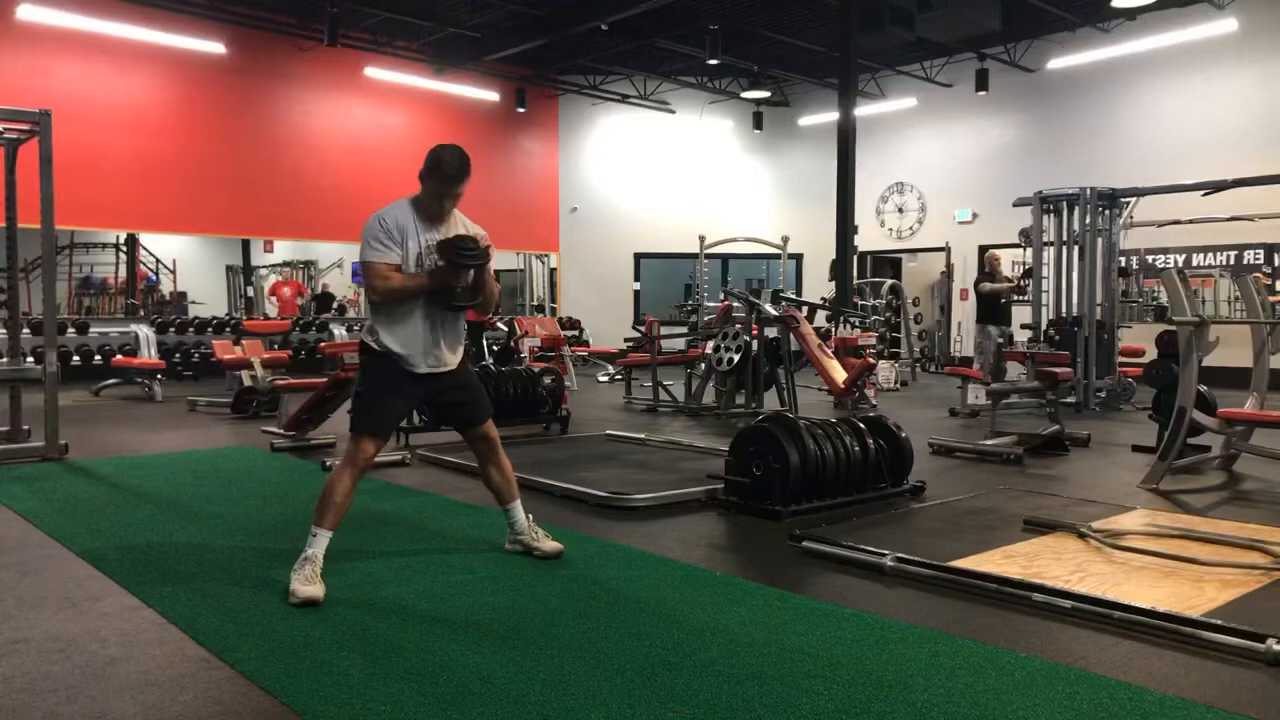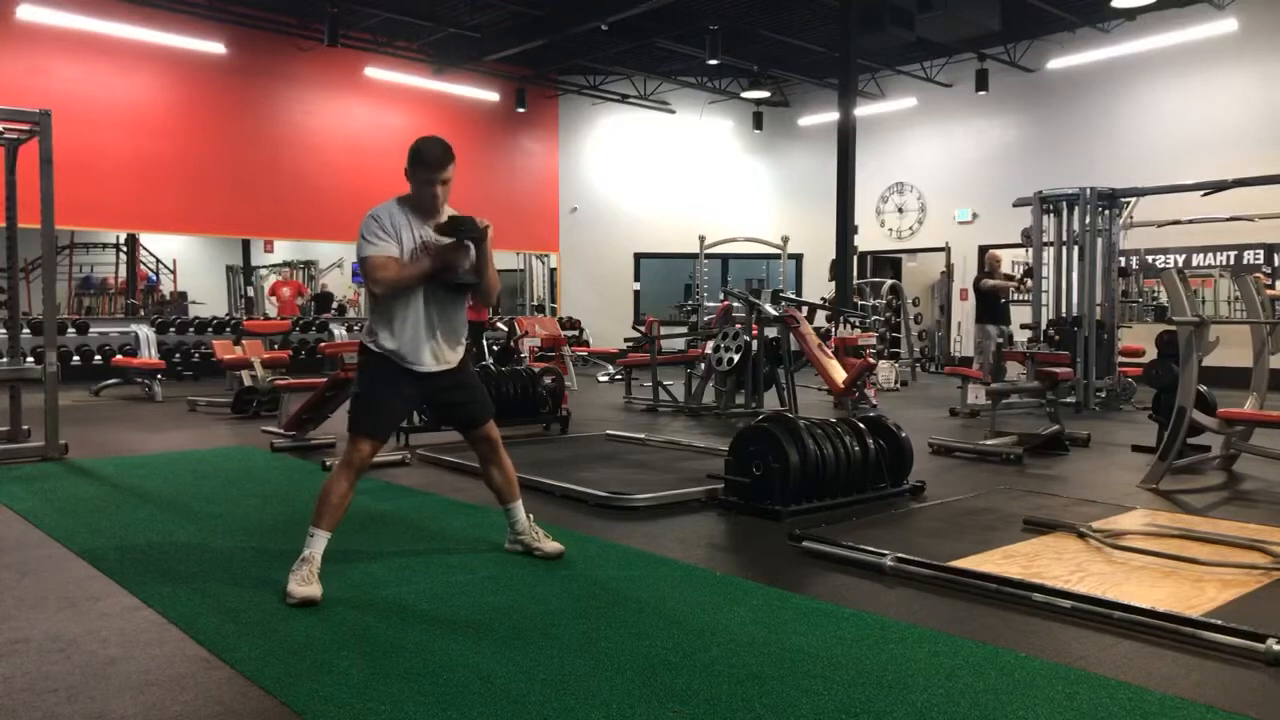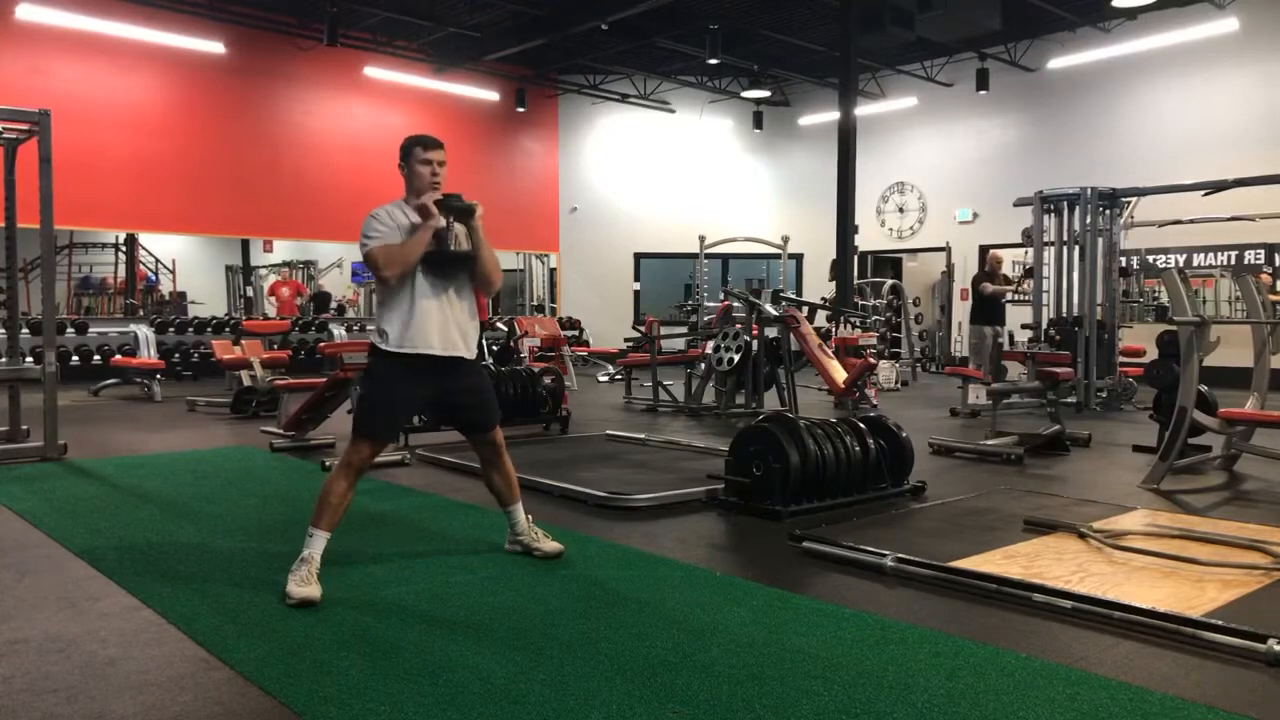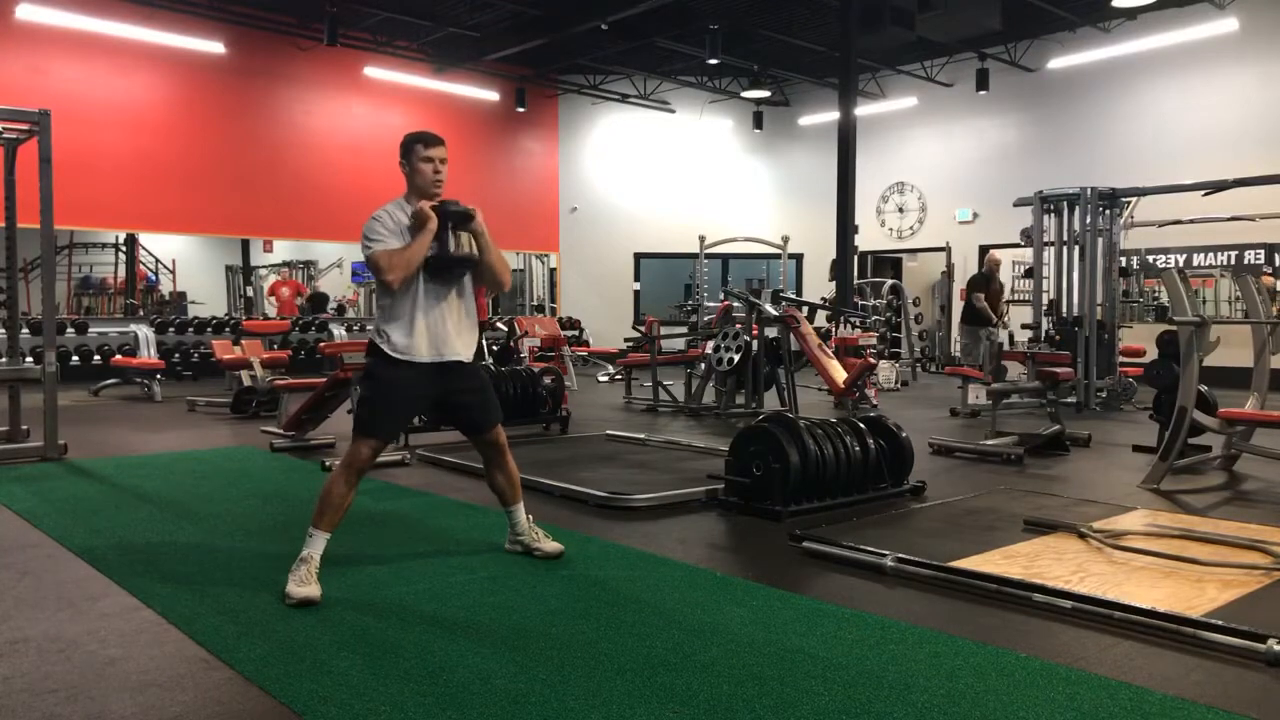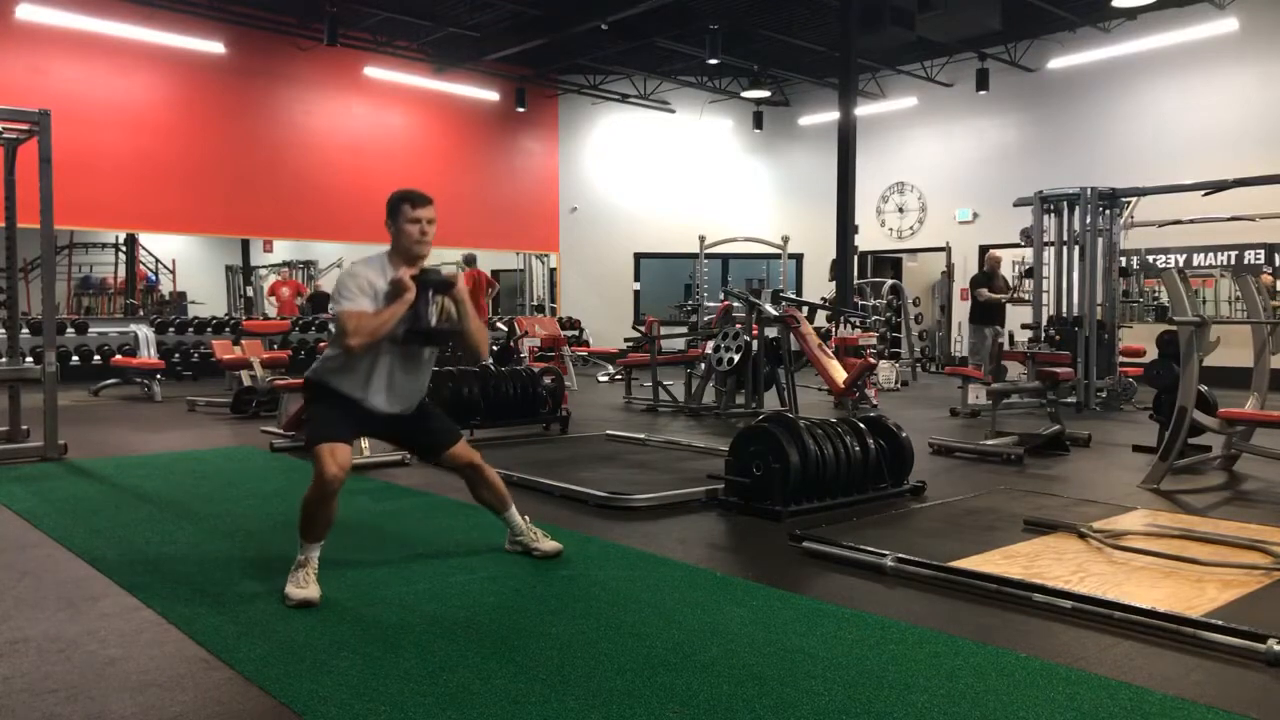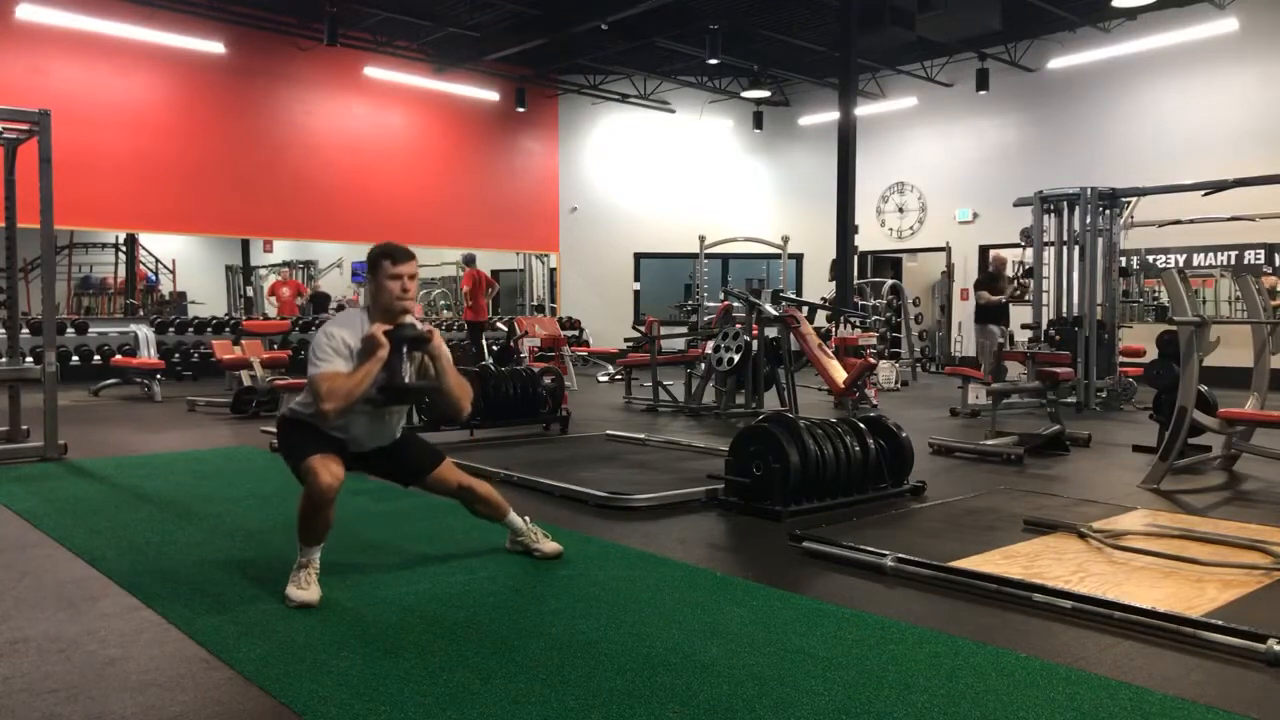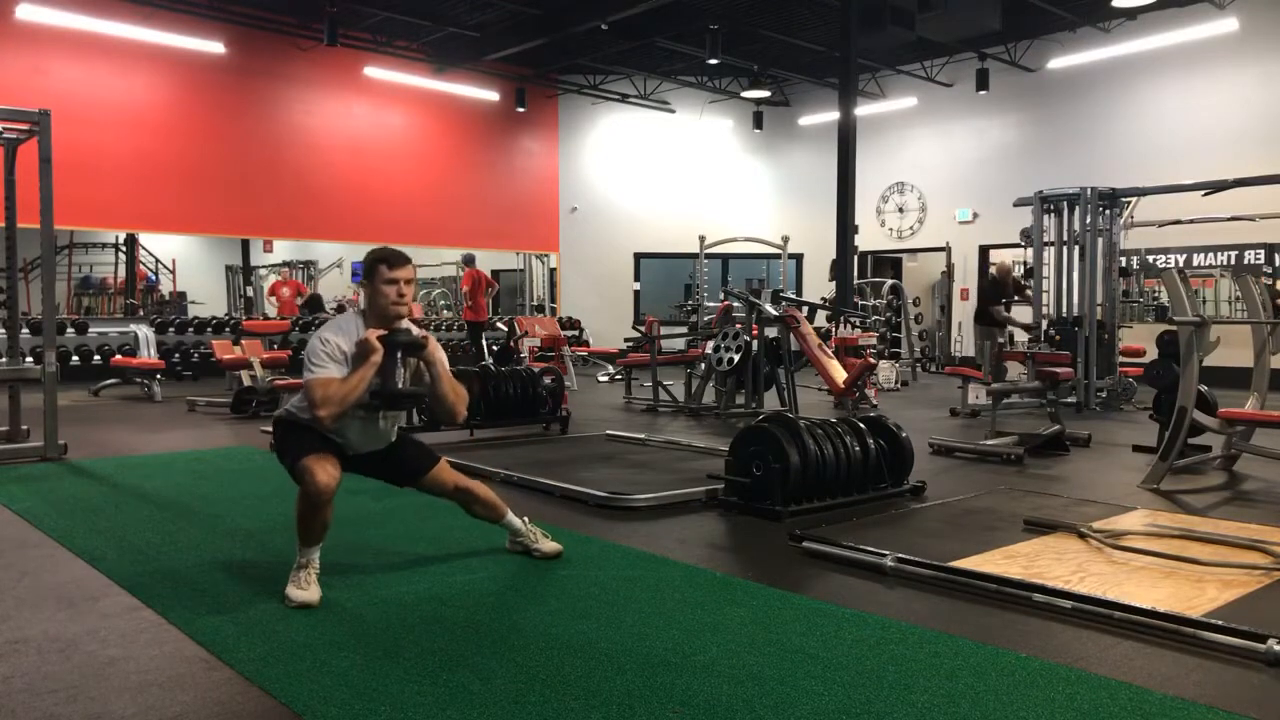
dt=0.5s
person 1, frame 1
left shoulder: (471, 232)
right shoulder: (388, 220)
left elbow: (486, 306)
right elbow: (377, 288)
left wrist: (482, 265)
right wrist: (439, 276)
left hip: (447, 360)
right hip: (391, 358)
left knee: (487, 440)
right knee: (359, 455)
left ankle: (520, 530)
right ankle: (311, 557)
person 1, frame 2
right shoulder: (382, 219)
left elbow: (487, 297)
right elbow: (378, 281)
left wrist: (483, 248)
right wrist: (437, 259)
left hip: (449, 359)
right hip: (390, 361)
left knee: (489, 441)
right knee: (356, 456)
left ankle: (522, 530)
right ankle: (309, 558)
person 1, frame 3
left shoulder: (459, 224)
right shoulder: (384, 218)
left elbow: (491, 285)
right elbow: (388, 270)
left wrist: (476, 230)
right wrist: (427, 224)
left hip: (459, 357)
right hip: (400, 358)
left knee: (493, 444)
right knee: (358, 456)
left ankle: (520, 530)
right ankle: (309, 558)
person 1, frame 4
left shoulder: (461, 221)
right shoulder: (386, 220)
left elbow: (501, 284)
right elbow: (391, 276)
left wrist: (480, 232)
right wrist: (426, 231)
left hip: (458, 359)
right hip: (399, 360)
left knee: (495, 443)
right knee: (358, 458)
left ankle: (521, 531)
right ankle: (308, 559)
person 1, frame 5
right shoulder: (361, 275)
left elbow: (480, 350)
right elbow: (353, 338)
left wrist: (461, 300)
right wrist: (404, 299)
left hip: (404, 401)
right hip: (341, 394)
left knee: (470, 461)
right knee: (331, 472)
left ankle: (519, 531)
right ankle: (306, 561)
person 1, frame 6
left shoulder: (421, 336)
right shoulder: (338, 333)
left elbow: (461, 408)
right elbow: (329, 405)
left wrist: (438, 355)
right wrist: (377, 356)
left hip: (383, 436)
right hip: (314, 430)
left knee: (461, 483)
right knee: (326, 481)
left ankle: (522, 532)
right ankle: (307, 564)
person 1, frame 7
left shoulder: (419, 342)
right shoulder: (333, 338)
left elbow: (456, 413)
right elbow: (324, 412)
left wrist: (434, 362)
right wrist: (371, 360)
left hip: (378, 438)
right hip: (309, 430)
left knee: (457, 484)
right knee: (322, 481)
left ankle: (520, 531)
right ankle: (307, 564)
